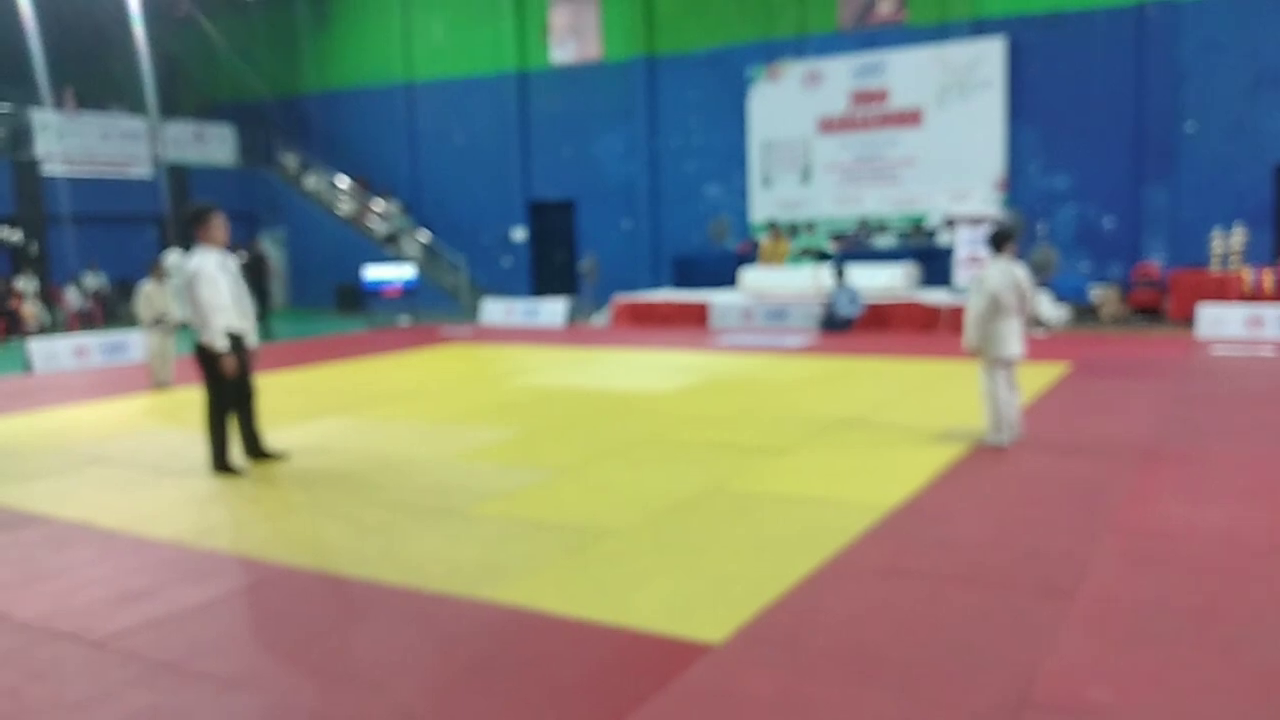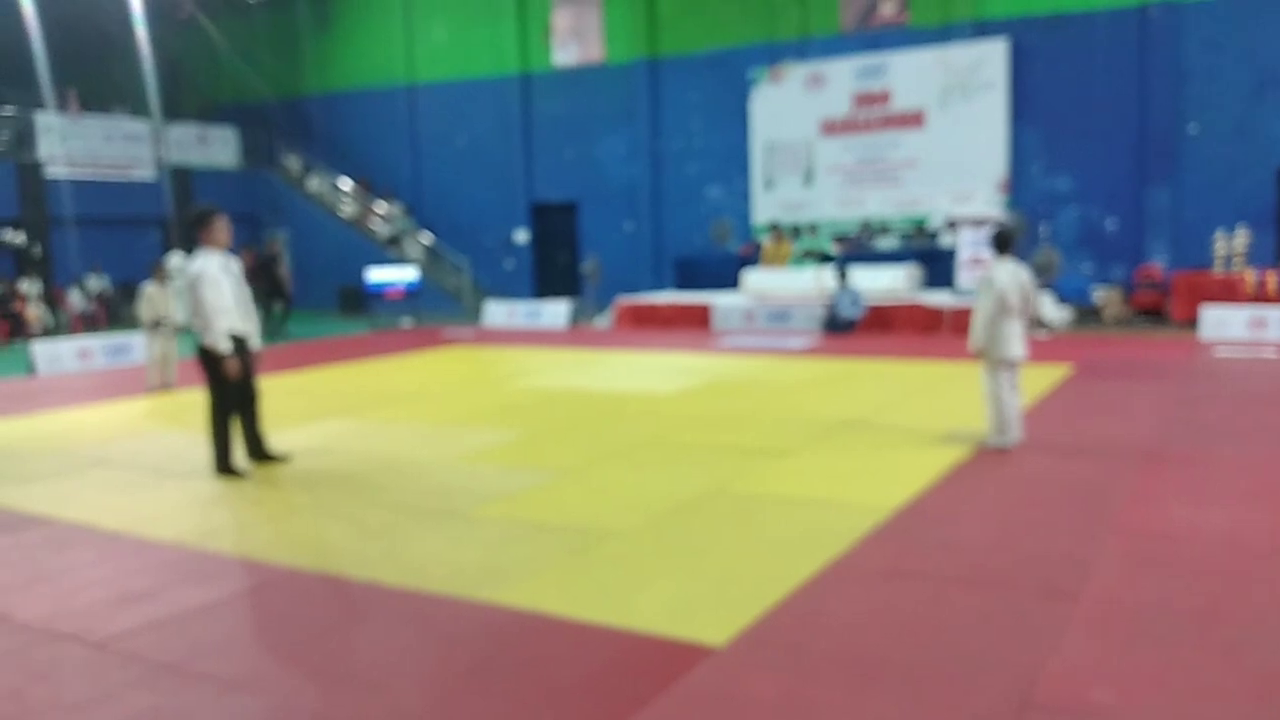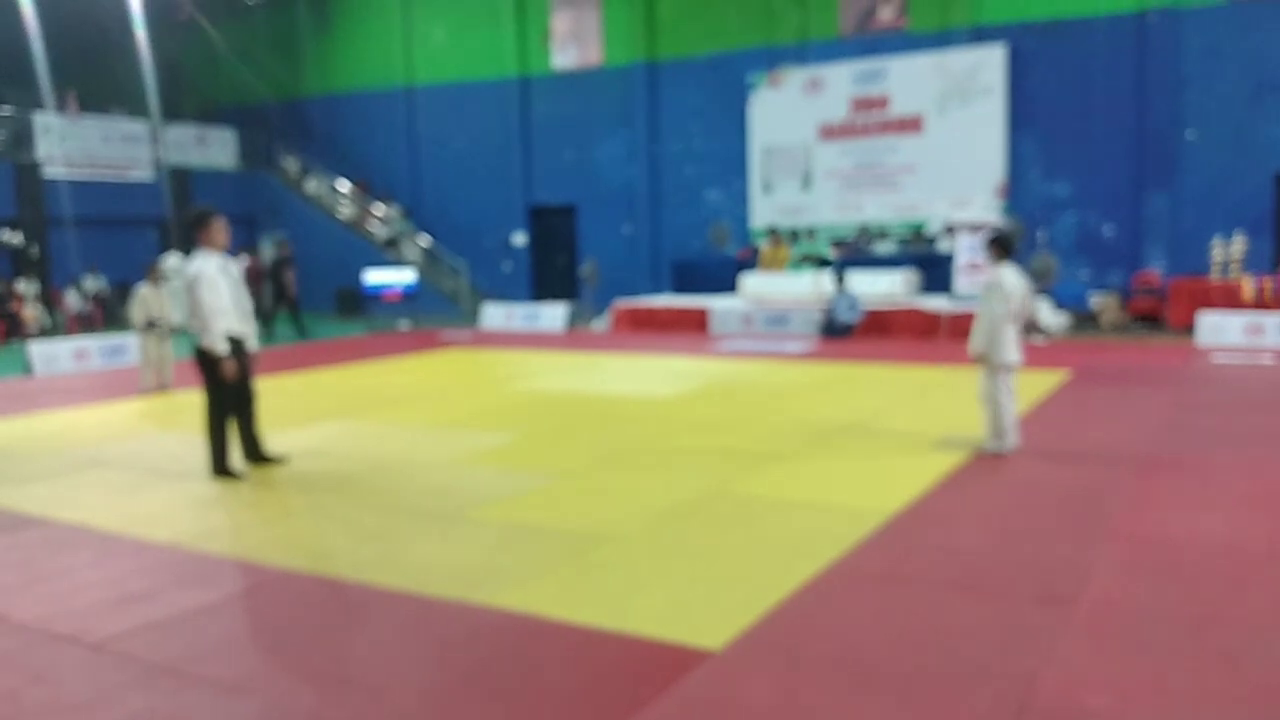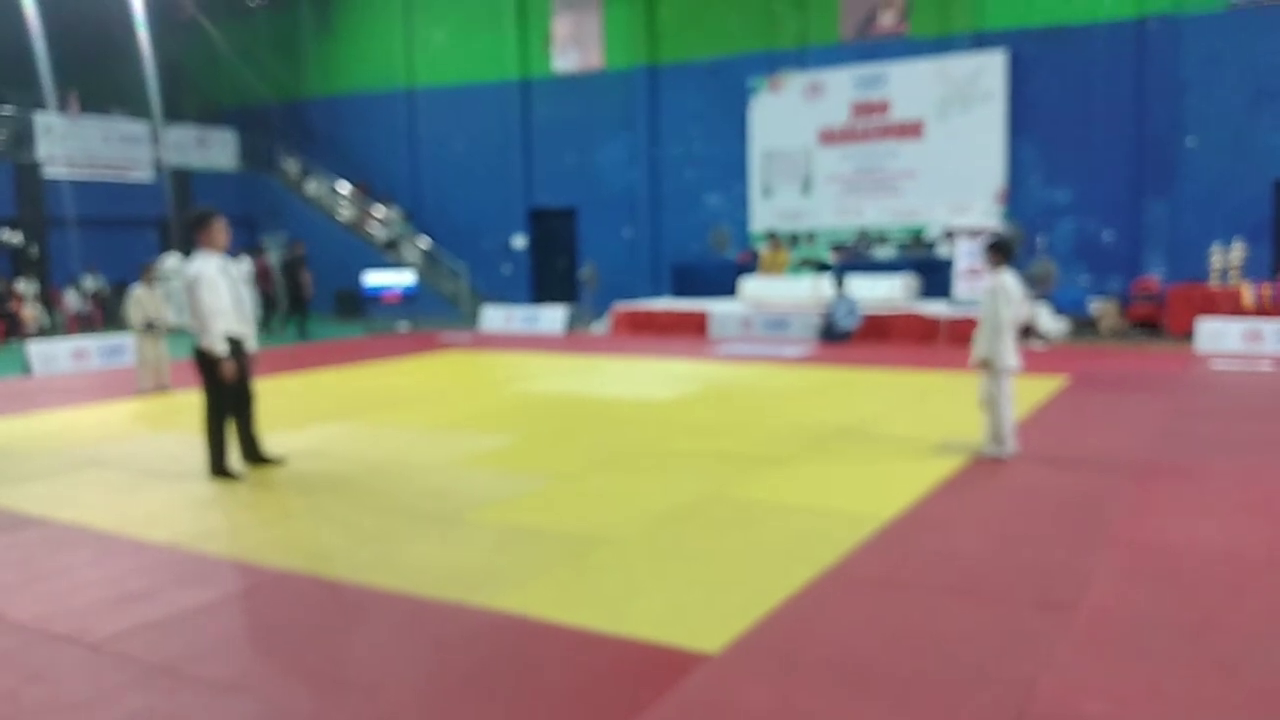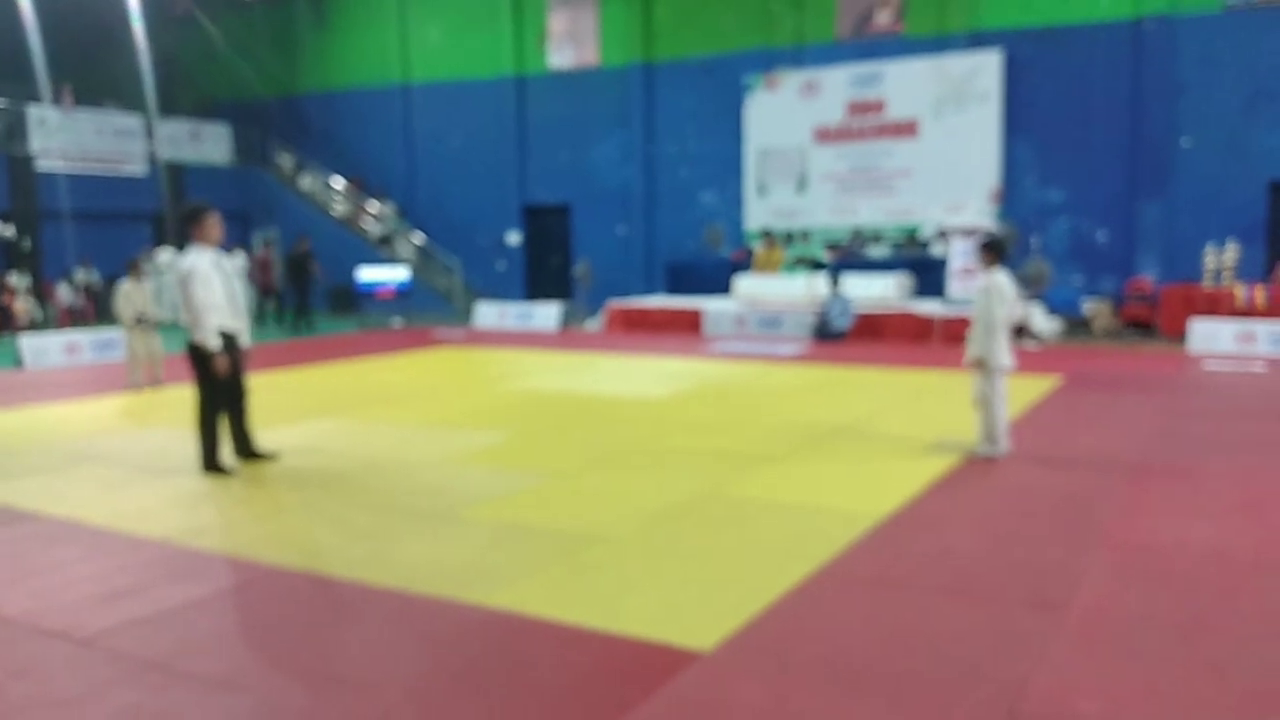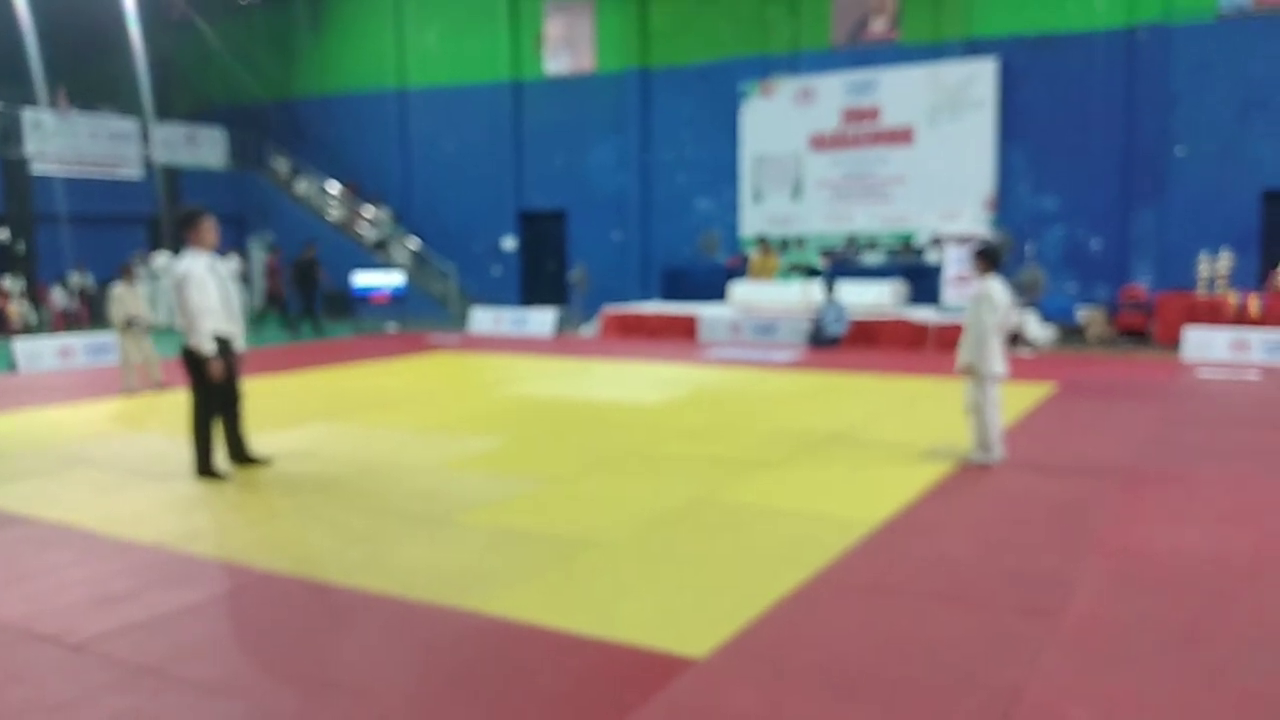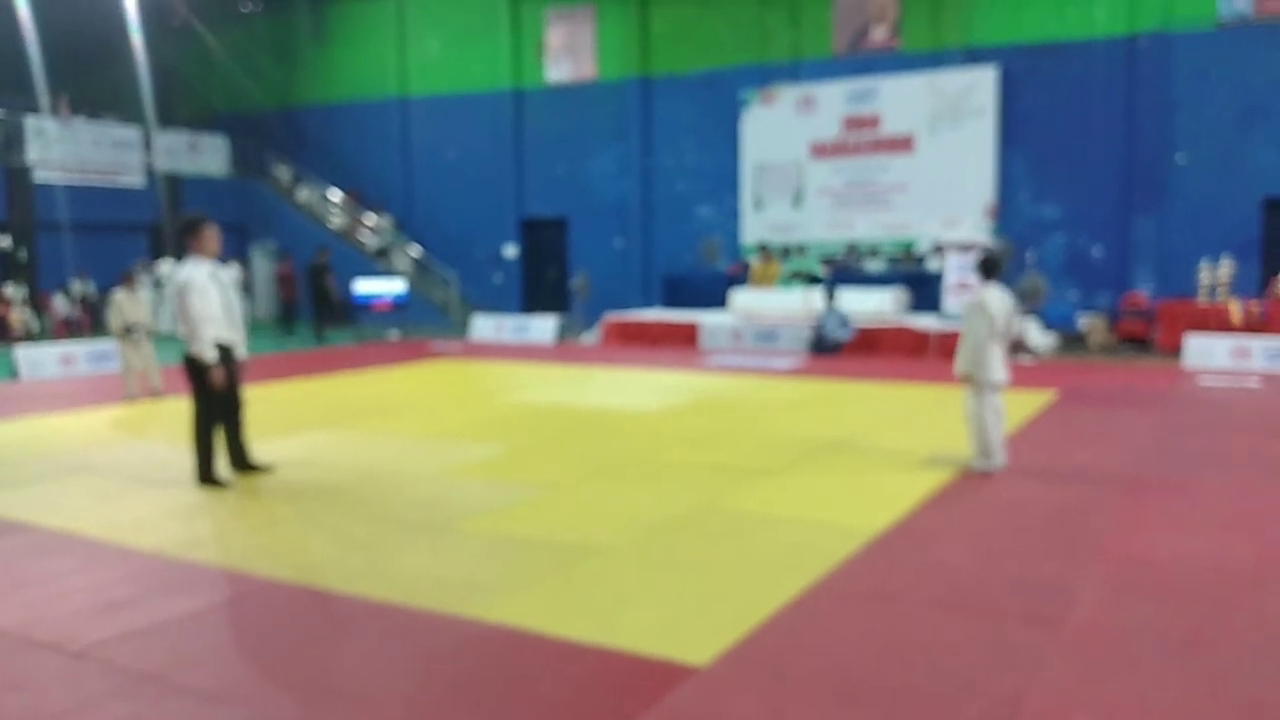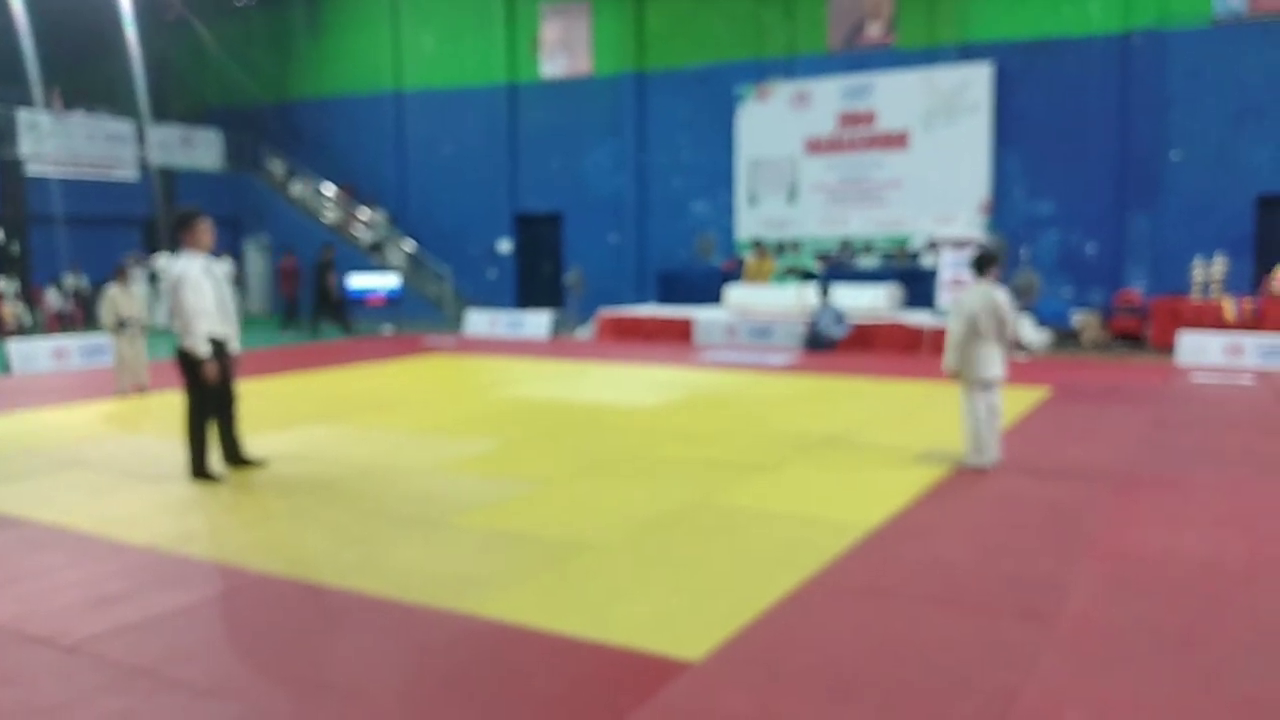
dt=0.2s
person 1, frame 1
left shoulder: (225, 259)
right shoulder: (200, 265)
right elbow: (208, 310)
left wrist: (249, 341)
right wrist: (223, 351)
left hip: (235, 340)
right hip: (217, 345)
left knee: (244, 397)
right knee: (221, 403)
left ankle: (254, 449)
right ankle: (221, 461)
person 1, frame 2
left shoulder: (229, 261)
right shoulder: (203, 267)
right elbow: (211, 313)
left wrist: (252, 344)
right wrist: (226, 353)
left hip: (238, 342)
right hip: (220, 347)
left knee: (247, 399)
right knee: (224, 405)
left ankle: (257, 451)
right ankle: (224, 463)
person 1, frame 3
left shoulder: (226, 263)
right shoulder: (200, 268)
right elbow: (209, 314)
left wrist: (249, 345)
right wrist: (223, 355)
left hip: (235, 344)
right hip: (217, 348)
left knee: (244, 401)
right knee: (221, 407)
left ankle: (254, 452)
right ankle: (220, 465)
person 1, frame 4
left shoulder: (225, 264)
right shoulder: (201, 269)
right elbow: (208, 314)
left wrist: (248, 346)
right wrist: (222, 355)
left hip: (235, 344)
right hip: (216, 349)
left knee: (243, 402)
right knee: (220, 407)
left ankle: (252, 453)
right ankle: (218, 465)
person 1, frame 5
left shoulder: (218, 259)
right shoulder: (194, 264)
right elbow: (201, 309)
left wrist: (241, 341)
right wrist: (215, 350)
left hip: (227, 339)
right hip: (209, 344)
left knee: (235, 397)
right knee: (212, 402)
left ankle: (245, 448)
right ankle: (210, 461)
person 1, frame 6
left shoulder: (214, 263)
right shoulder: (189, 268)
right elbow: (196, 314)
left wrist: (236, 345)
right wrist: (210, 355)
left hip: (223, 344)
right hip: (204, 348)
left knee: (230, 402)
right knee: (207, 407)
left ankle: (239, 453)
right ankle: (204, 465)
person 1, frame 7
left shoulder: (216, 271)
right shoulder: (191, 276)
right elbow: (198, 321)
left wrist: (238, 353)
right wrist: (211, 362)
left hip: (225, 351)
right hip: (206, 356)
left knee: (232, 409)
right knee: (208, 415)
left ankle: (240, 460)
right ankle: (206, 473)
person 1, frame 8
left shoulder: (211, 266)
right shoulder: (184, 270)
right elbow: (191, 316)
left wrist: (231, 347)
right wrist: (204, 357)
left hip: (219, 346)
right hip: (199, 350)
left knee: (225, 404)
right knee: (201, 409)
left ankle: (233, 455)
right ankle: (199, 467)
person 2, frame 1
left shoulder: (986, 275)
right shoulder: (1020, 271)
left elbow: (975, 311)
right elbow: (1027, 304)
left wrist: (971, 341)
left hip: (993, 339)
right hip: (1013, 337)
left knee: (996, 385)
right knee: (1009, 383)
left ankle: (1000, 434)
right ankle: (1011, 428)
person 2, frame 2
left shoulder: (992, 275)
right shoulder: (1023, 271)
left elbow: (984, 312)
right elbow: (1030, 306)
left wrist: (977, 342)
left hip: (996, 339)
right hip: (1015, 339)
left knee: (999, 387)
right knee: (1010, 385)
left ankle: (1003, 436)
right ankle: (1014, 431)
person 2, frame 3
left shoulder: (995, 278)
right shoulder: (1018, 276)
left elbow: (988, 316)
right elbow: (1025, 311)
left wrist: (978, 347)
left hip: (994, 344)
right hip: (1010, 343)
left knee: (996, 393)
right knee: (1005, 391)
left ankle: (1000, 441)
right ankle: (1010, 437)
person 2, frame 4
left shoulder: (997, 283)
right shoulder: (1013, 280)
left elbow: (993, 322)
right elbow: (1020, 315)
left wrist: (983, 353)
left hip: (995, 350)
right hip: (1006, 349)
left knee: (996, 398)
right knee: (1001, 396)
left ankle: (1000, 446)
right ankle: (1007, 442)
person 2, frame 5
left shoulder: (991, 283)
right shoulder: (1005, 279)
left elbow: (987, 321)
right elbow: (1013, 314)
left wrist: (977, 353)
left hip: (989, 350)
right hip: (999, 348)
left knee: (989, 397)
right knee: (994, 396)
left ankle: (993, 445)
right ankle: (1000, 441)
person 2, frame 6
left shoulder: (983, 290)
right shoulder: (1001, 287)
left elbow: (978, 329)
right elbow: (1008, 321)
left wrist: (967, 360)
left hip: (981, 357)
right hip: (993, 356)
left knee: (982, 404)
right knee: (989, 403)
left ankle: (987, 453)
right ankle: (994, 449)
person 2, frame 7
left shoulder: (980, 299)
right shoulder: (1006, 296)
left elbow: (972, 337)
right elbow: (1014, 331)
left wrist: (964, 368)
left hip: (980, 365)
right hip: (997, 362)
left knee: (981, 412)
right knee: (994, 410)
left ankle: (987, 460)
right ankle: (997, 456)
person 2, frame 8
left shoulder: (967, 297)
right shoulder: (1002, 295)
left elbow: (956, 332)
right elbow: (1010, 329)
left wrist: (951, 364)
left hip: (973, 360)
right hip: (995, 360)
left knee: (976, 409)
right knee: (992, 407)
left ankle: (980, 456)
right ankle: (992, 453)
